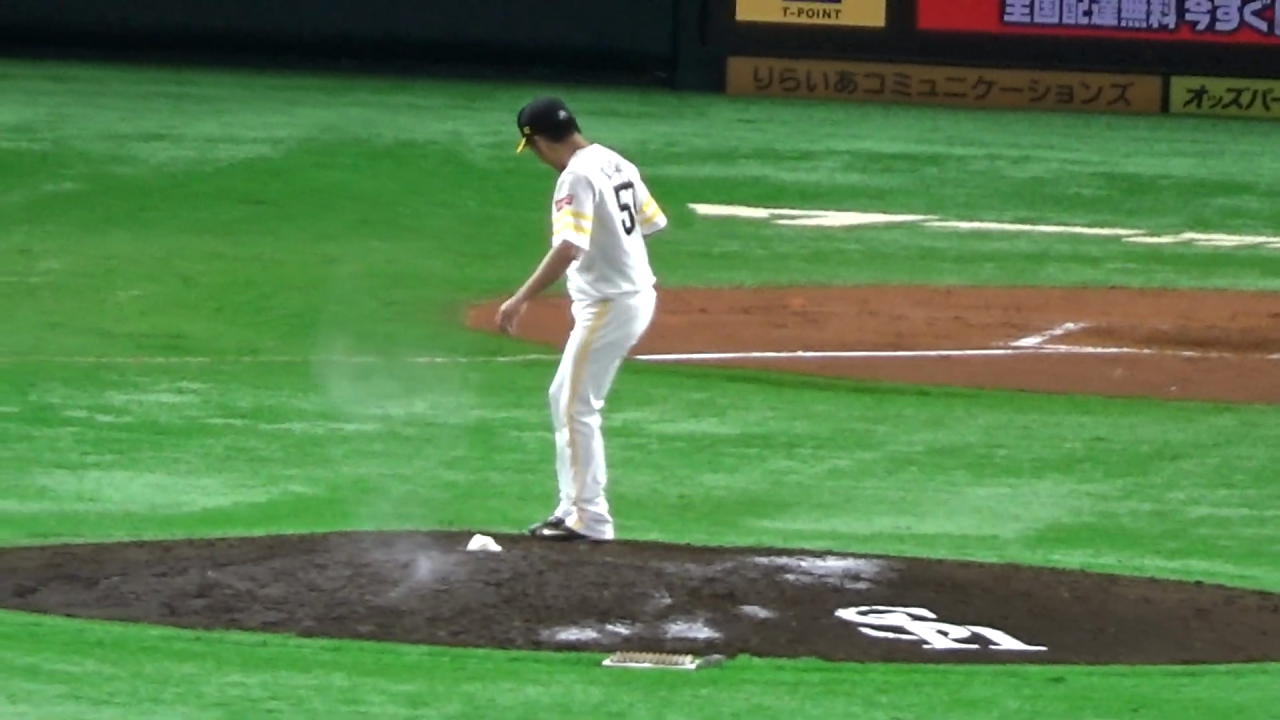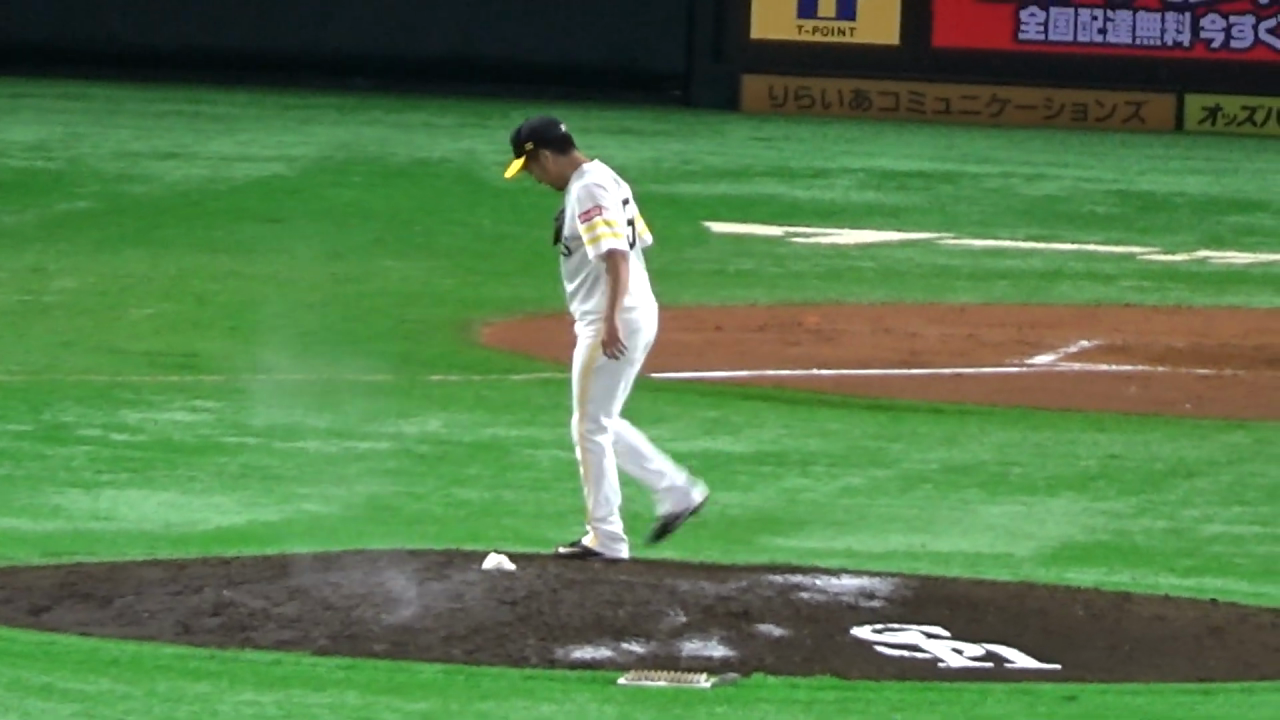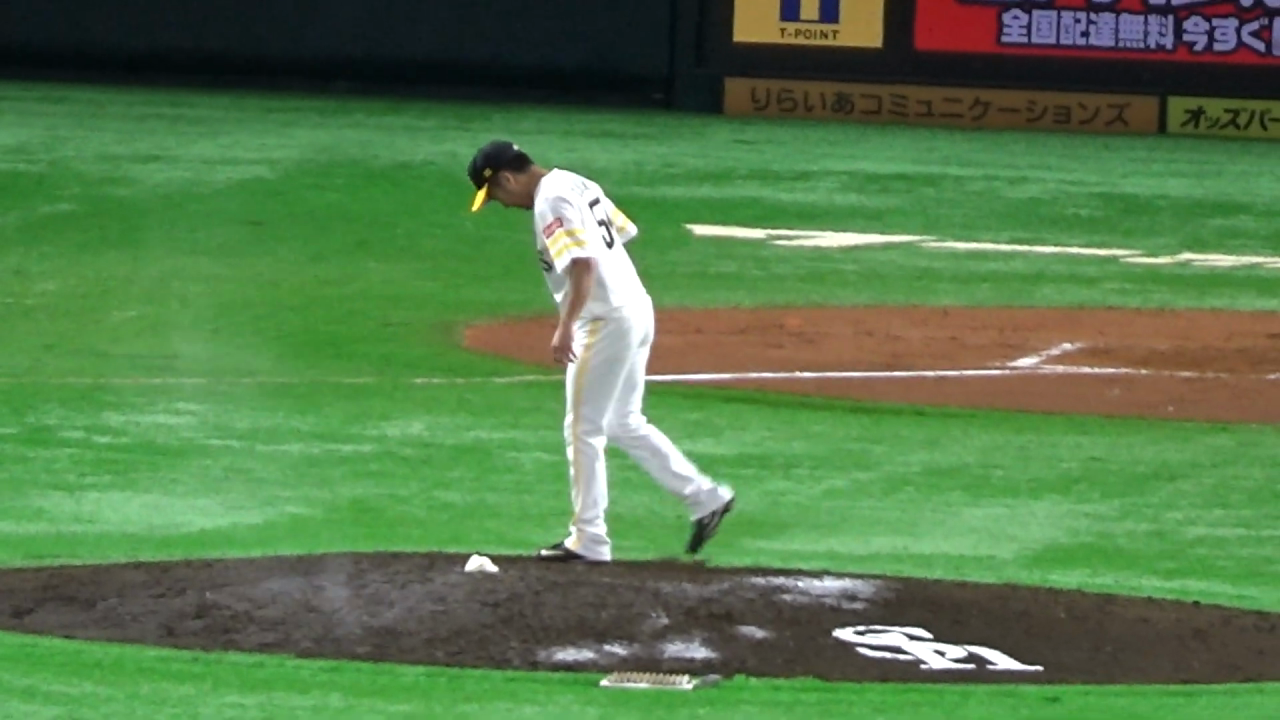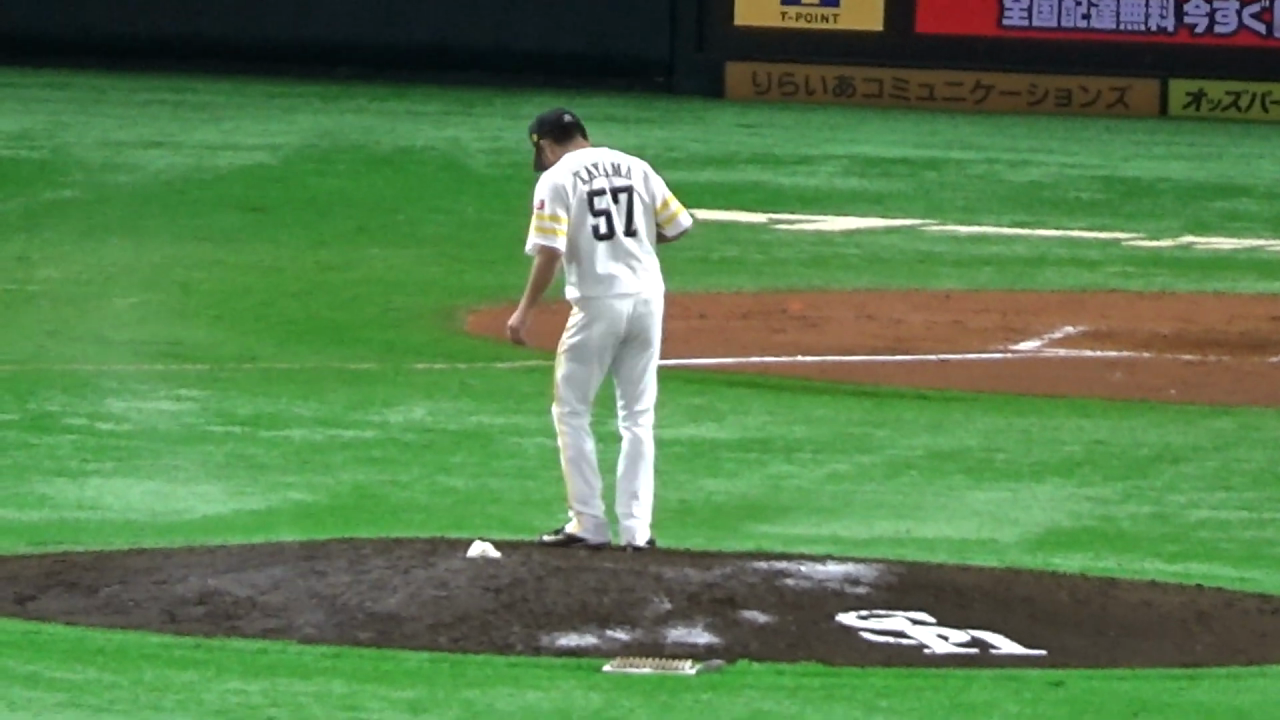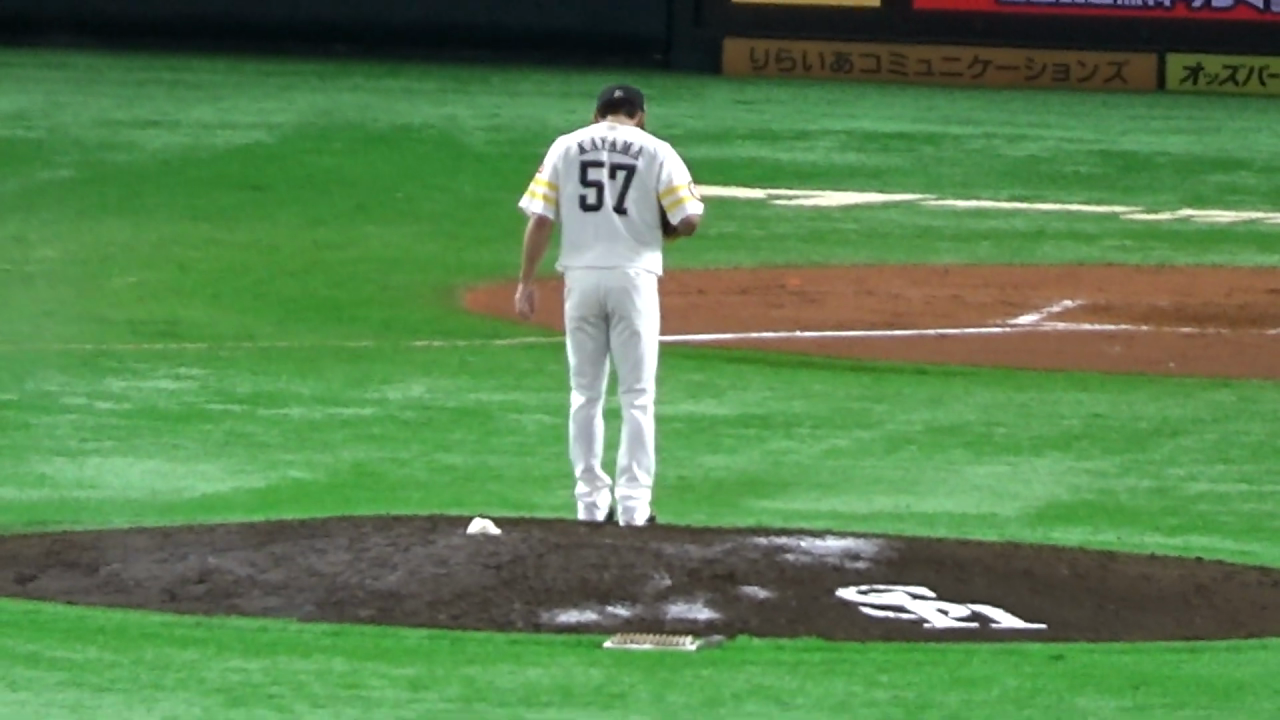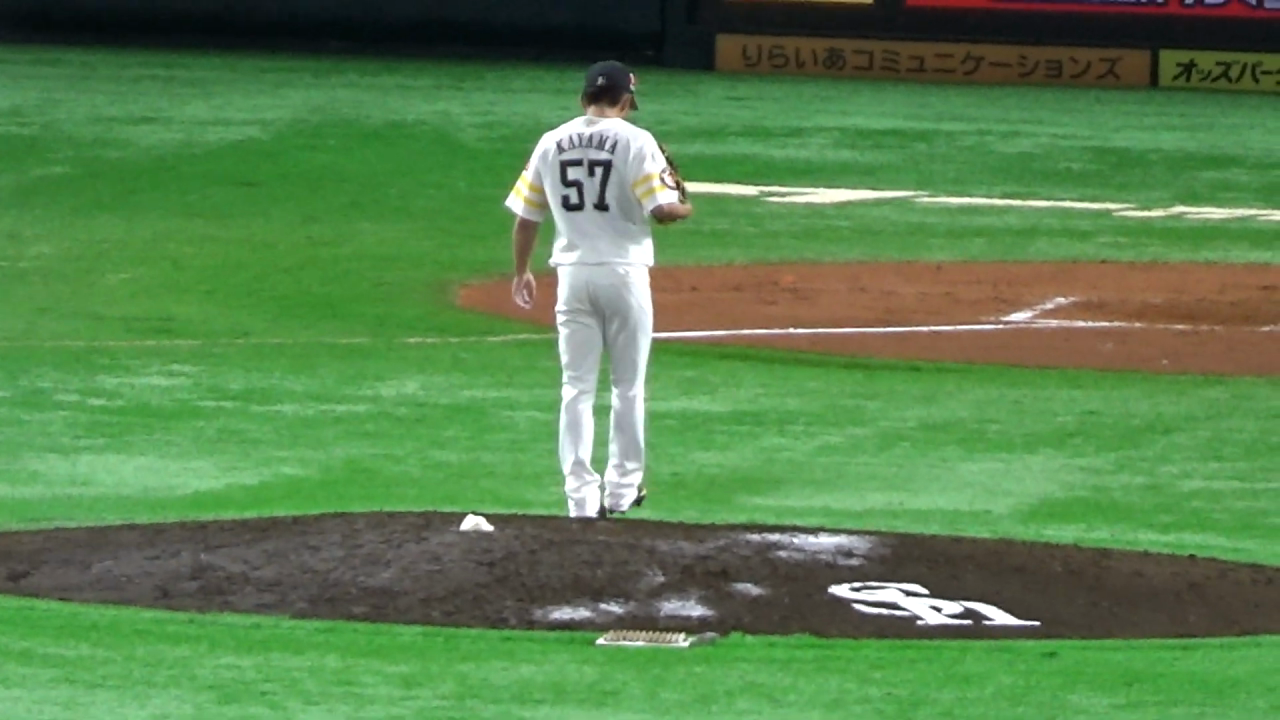
dt=0.5s
person 1, frame 1
left shoulder: (576, 175)
right shoulder: (618, 164)
left elbow: (567, 250)
right elbow: (653, 223)
left wrist: (521, 298)
left hip: (610, 305)
right hip: (634, 298)
left knee: (579, 410)
right knee: (565, 398)
left ankle: (591, 519)
right ankle: (574, 508)
person 1, frame 2
left shoulder: (587, 190)
right shoulder: (606, 180)
left elbow: (616, 257)
right elbow: (638, 242)
left wrist: (609, 320)
left hip: (617, 323)
right hip: (630, 318)
left knee: (590, 430)
right knee: (605, 423)
left ankle: (606, 539)
right ankle: (677, 491)
person 1, frame 3
left shoulder: (549, 203)
right shoulder: (578, 184)
left elbow: (582, 265)
right elbow: (624, 233)
left wrist: (566, 327)
left hip: (608, 322)
right hip: (633, 313)
left knee: (583, 432)
right knee: (626, 423)
left ankle: (589, 541)
right ankle: (704, 495)
person 1, frame 4
left shoulder: (555, 178)
right shoulder: (636, 166)
left elbow: (549, 253)
right elbow: (677, 227)
left wrist: (524, 310)
left hip: (598, 306)
right hip: (647, 301)
left knee: (571, 412)
right knee: (637, 416)
left ankle: (587, 524)
right ankle: (635, 527)
person 1, frame 5
left shoulder: (565, 146)
right shoulder: (657, 150)
left elbow: (540, 219)
right elbow: (689, 220)
left wrist: (526, 281)
right wrist: (663, 232)
left hip: (581, 279)
right hip: (633, 279)
left knee: (586, 394)
right knee: (636, 396)
left ankle: (591, 501)
right ankle: (633, 506)
person 1, frame 6
left shoulder: (551, 142)
right shoulder: (636, 140)
left elbow: (526, 216)
right elbow: (662, 209)
left wrist: (521, 272)
right wrist: (684, 209)
left hip: (573, 274)
right hip: (623, 273)
left knee: (577, 387)
right knee: (627, 385)
left ankle: (582, 497)
right ankle: (620, 489)
